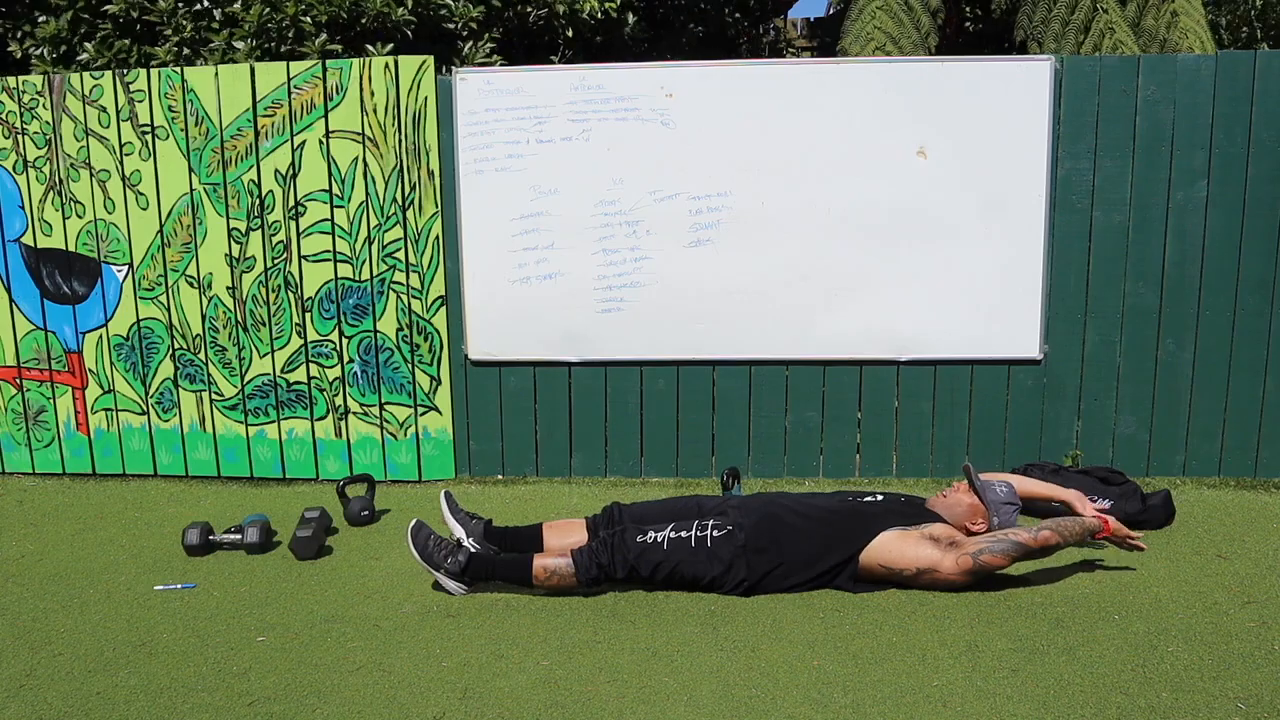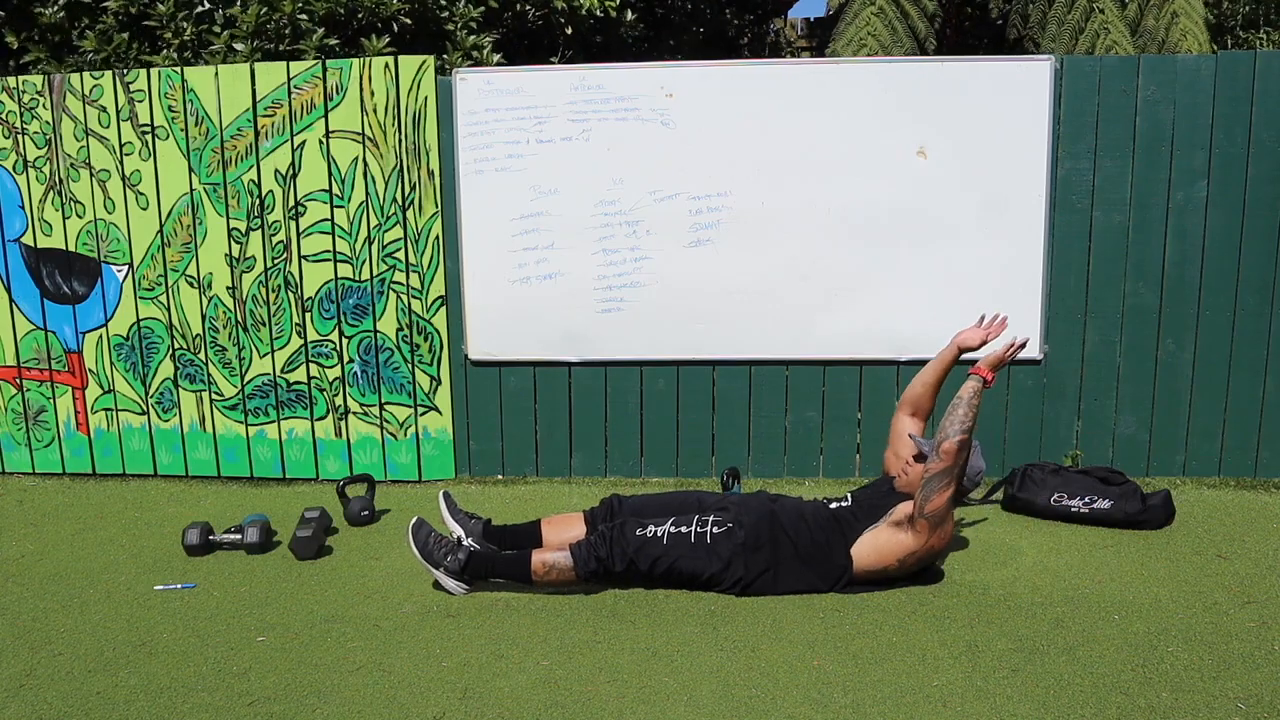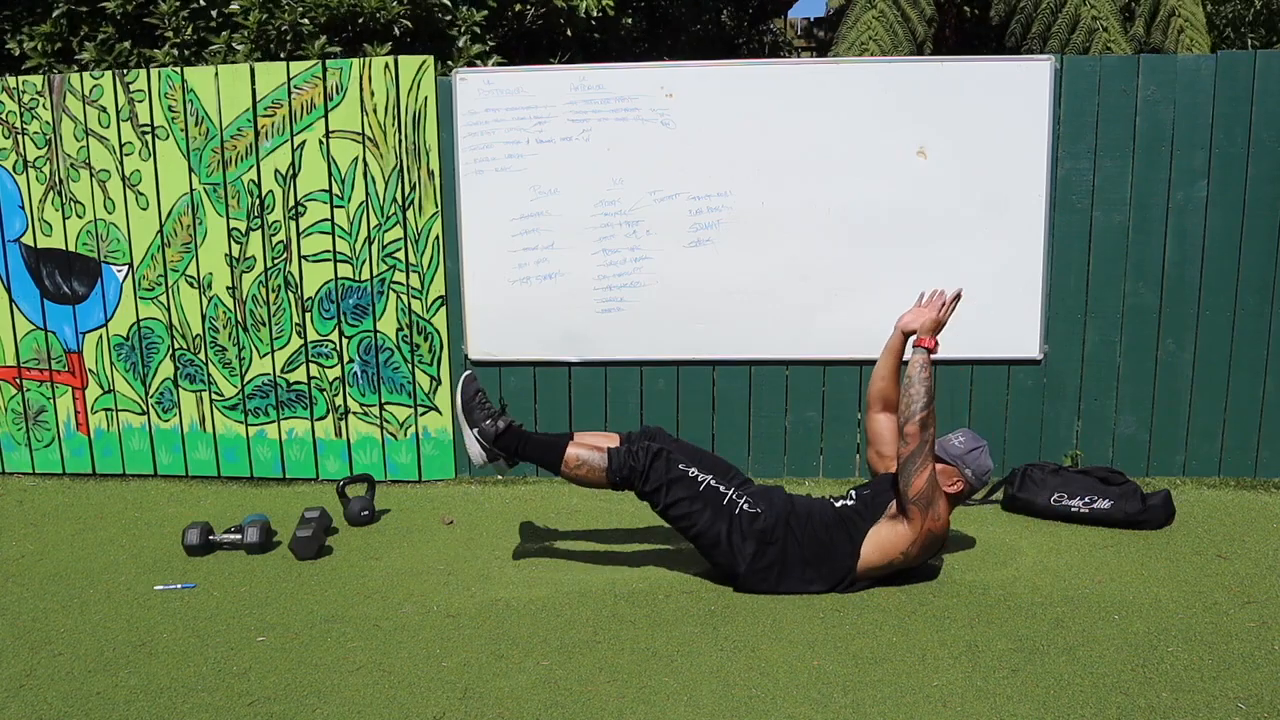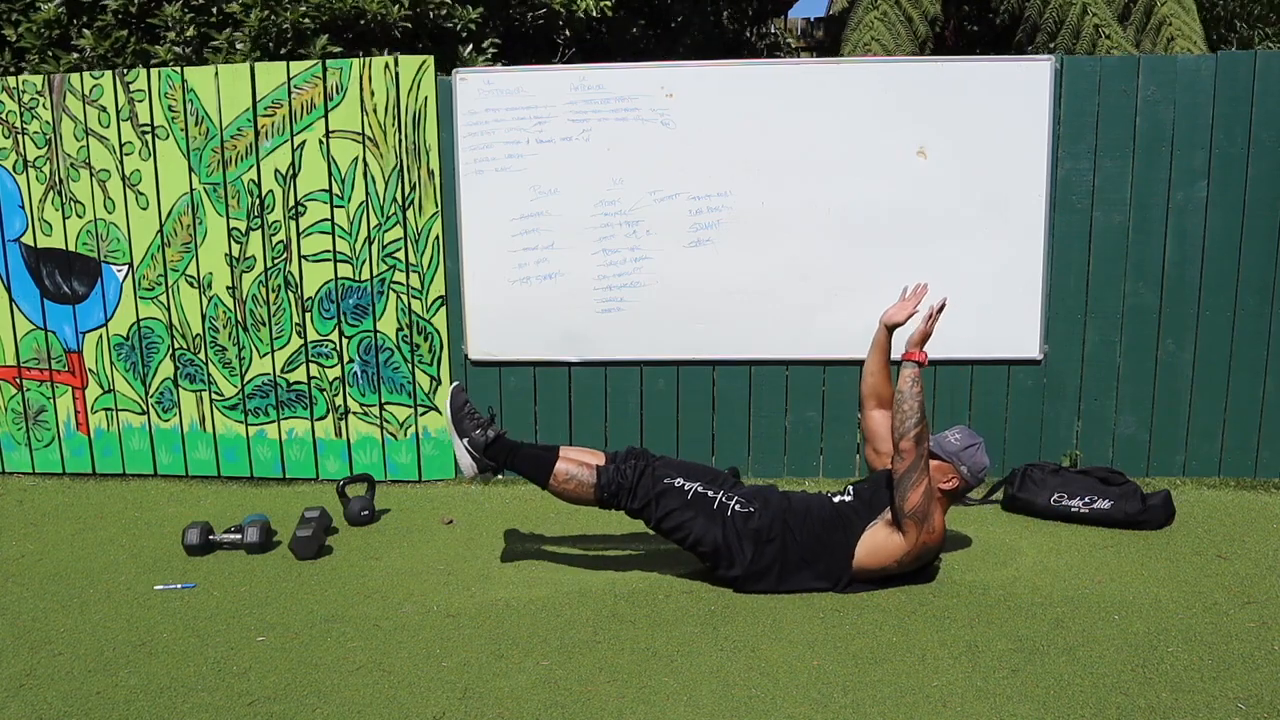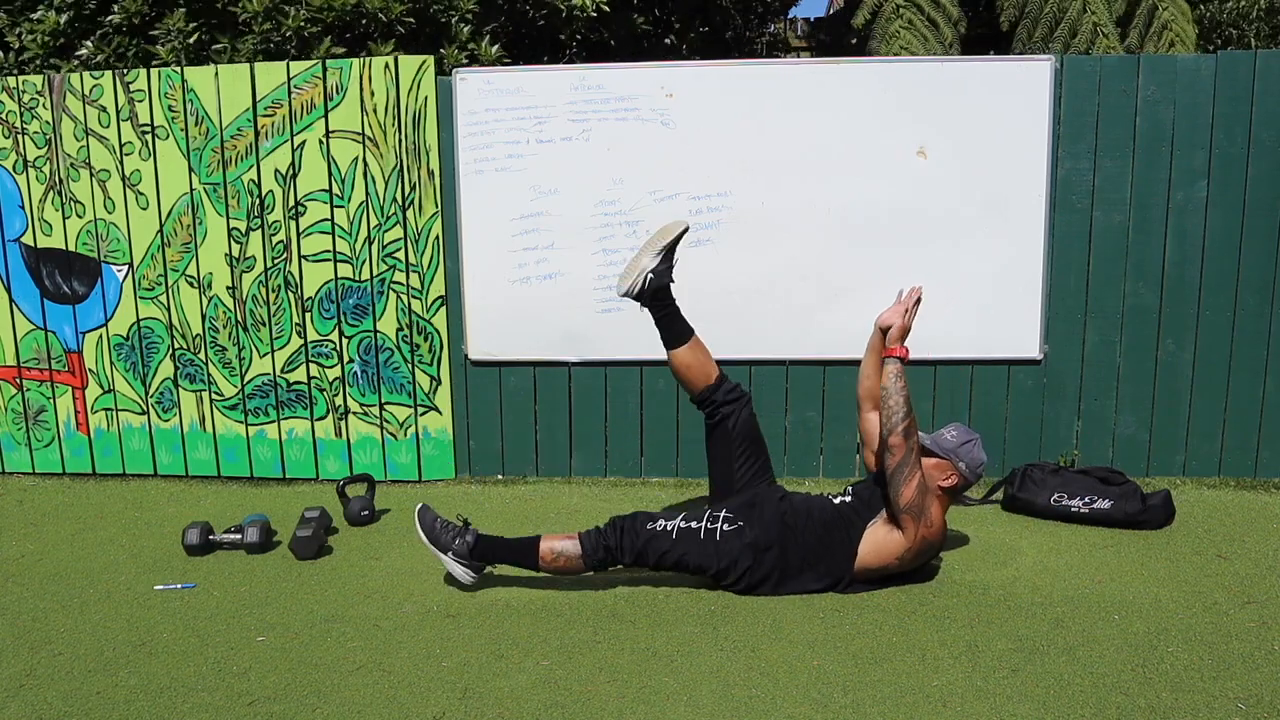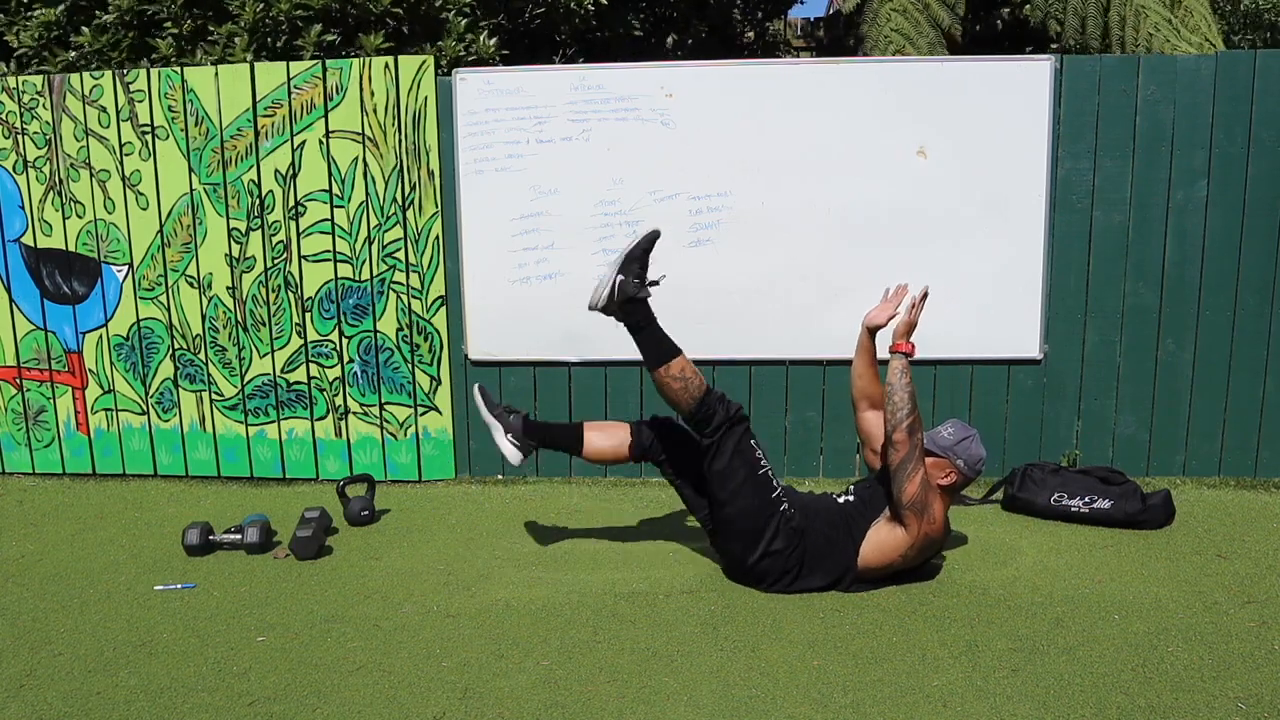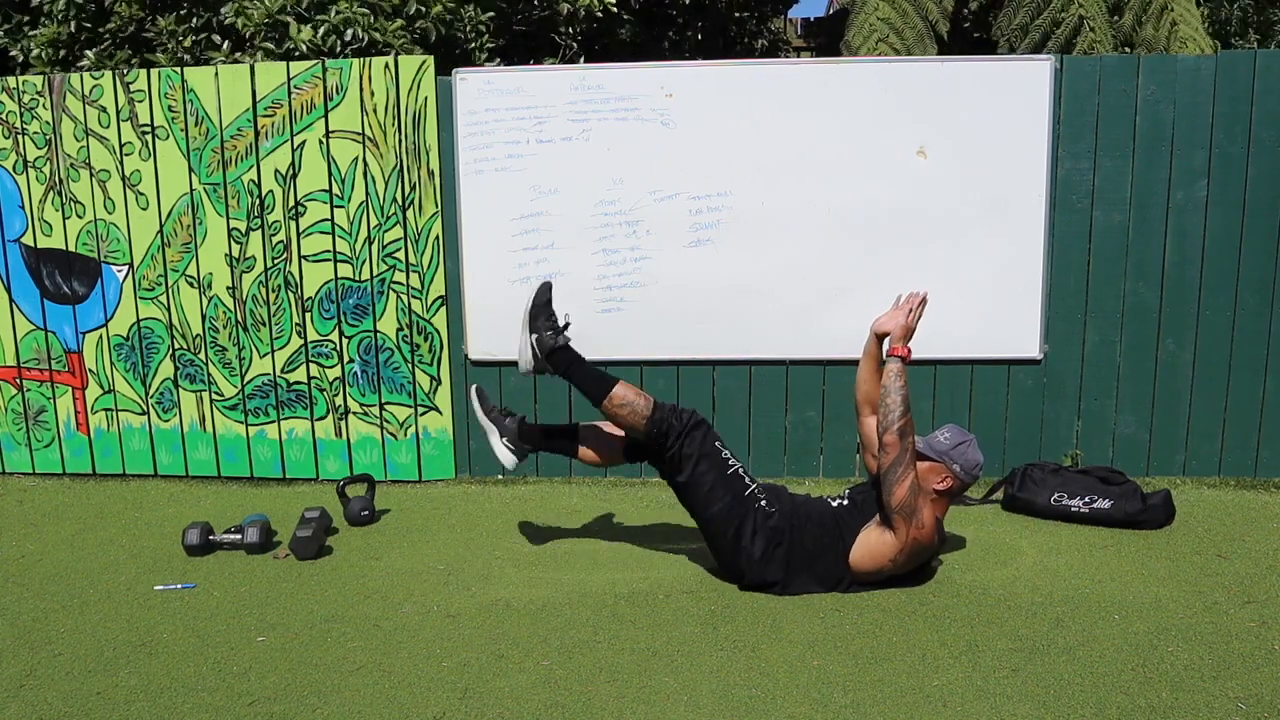
dt=0.7s
person 1, frame 1
left shoulder: (949, 552)
right shoulder: (927, 515)
left elbow: (1018, 539)
right elbow: (993, 478)
left wrist: (1091, 520)
right wrist: (1072, 488)
left hip: (755, 554)
right hip: (758, 517)
left knee: (615, 554)
right knee: (619, 520)
left ankle: (475, 568)
right ankle: (491, 538)
person 1, frame 2
left shoulder: (926, 532)
right shoulder: (899, 494)
left elbow: (951, 456)
right elbow: (908, 412)
left wrist: (979, 378)
right wrist: (955, 346)
left hip: (754, 553)
right hip: (755, 515)
left knee: (613, 548)
right knee: (613, 516)
left ankle: (472, 565)
right ankle: (488, 539)
person 1, frame 3
left shoulder: (927, 522)
right shoulder: (902, 486)
left elbow: (912, 433)
right elbow: (881, 411)
left wrist: (926, 345)
right wrist: (900, 335)
left hip: (762, 550)
right hip: (765, 515)
left knee: (645, 461)
right knee: (647, 444)
left ankle: (509, 440)
right ankle: (511, 440)
person 1, frame 4
left shoulder: (923, 531)
right shoulder: (898, 484)
left elbow: (908, 446)
right elbow: (877, 411)
left wrist: (914, 355)
right wrist: (885, 329)
left hip: (759, 547)
right hip: (759, 508)
left knee: (632, 482)
right knee: (634, 464)
left ankle: (496, 450)
right ankle: (499, 447)
person 1, frame 5
left shoulder: (920, 528)
right shoulder: (896, 488)
left elbow: (895, 443)
right elbow: (869, 411)
left wrist: (897, 351)
right wrist: (879, 334)
left hip: (759, 553)
right hip: (765, 510)
left knee: (629, 536)
right knee: (728, 402)
left ankle: (483, 551)
right ankle: (656, 295)
person 1, frame 6
left shoulder: (925, 524)
right shoulder: (895, 482)
left elbow: (902, 440)
right elbow: (868, 408)
left wrist: (902, 348)
right wrist: (868, 332)
left hip: (770, 551)
right hip: (762, 529)
left knee: (723, 419)
right knee: (659, 435)
left ankle: (631, 306)
right ankle: (529, 433)
person 1, frame 7
left shoulder: (918, 534)
right shoulder: (903, 497)
left elbow: (891, 447)
right elbow: (870, 417)
left wrist: (901, 351)
right wrist: (876, 340)
left hip: (764, 550)
right hip: (770, 525)
left knee: (677, 428)
right knee: (651, 437)
left ankle: (555, 355)
right ankle: (526, 437)
